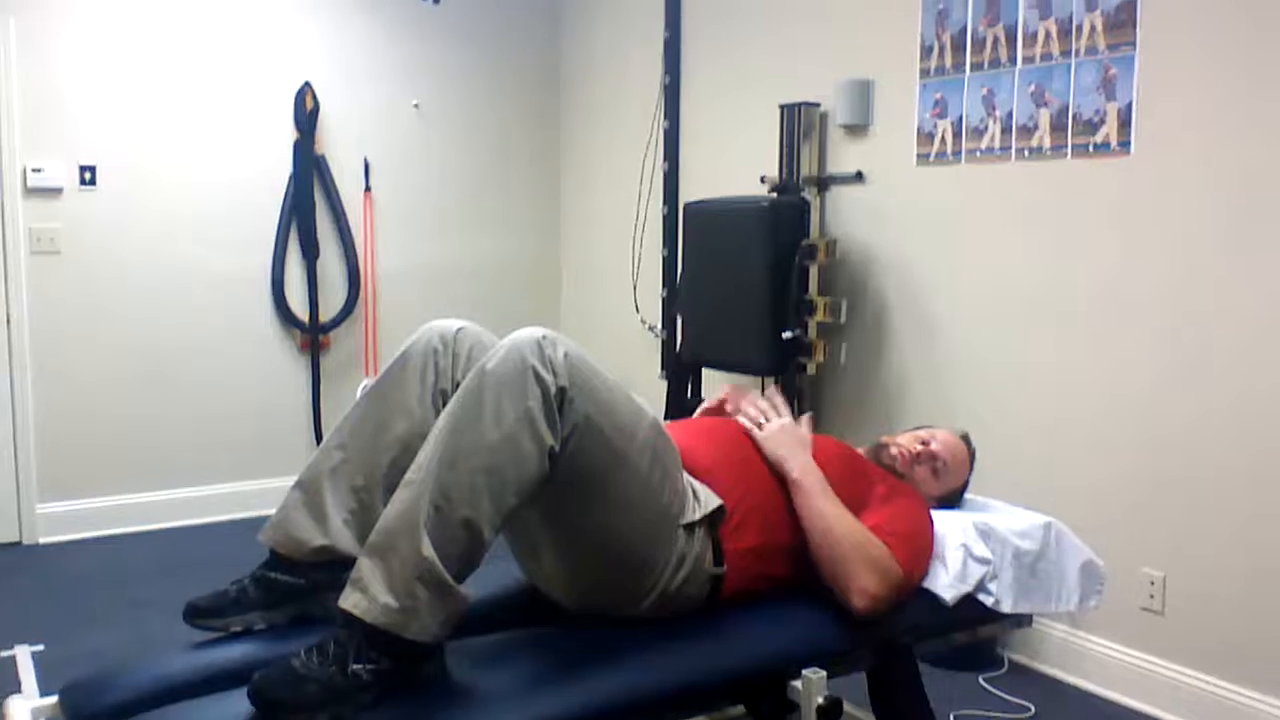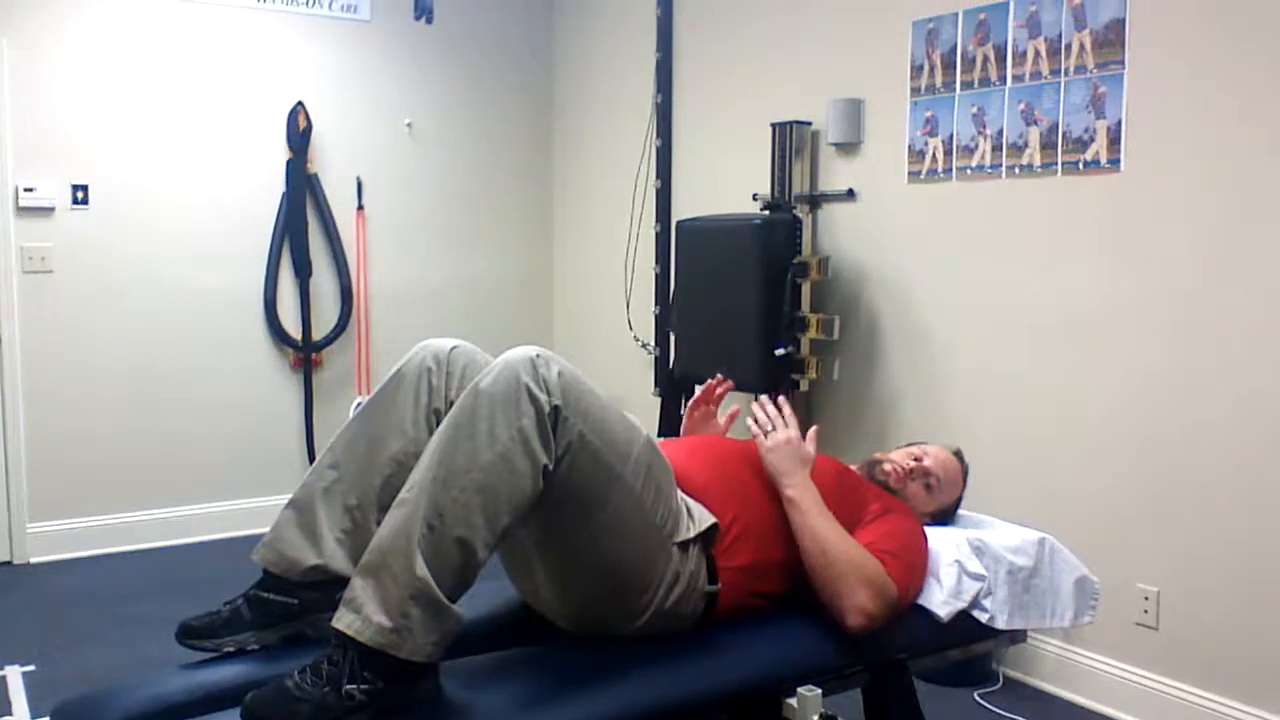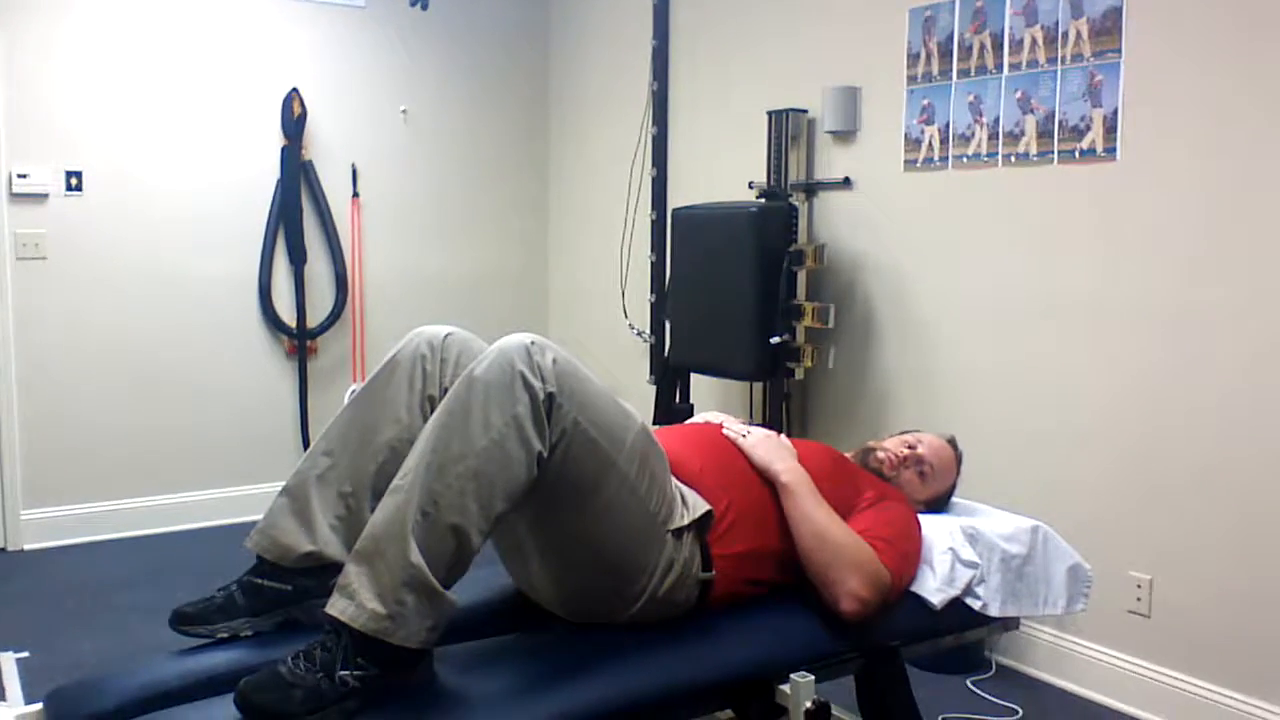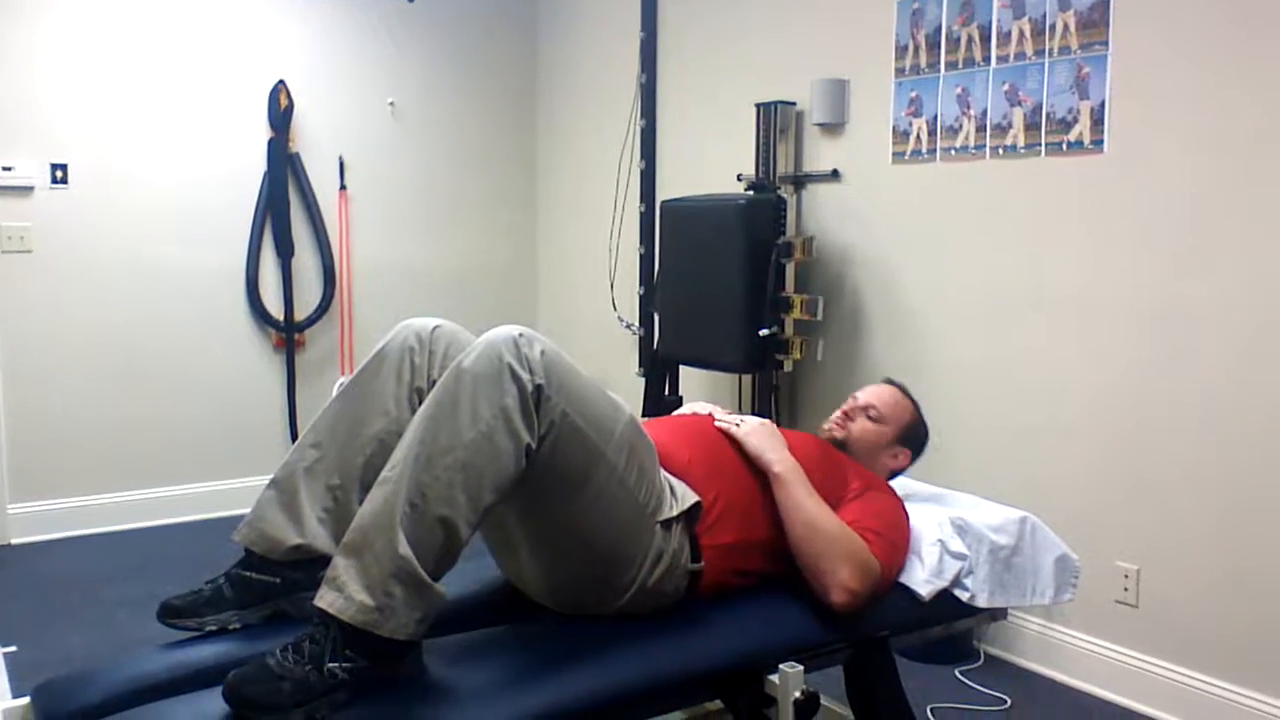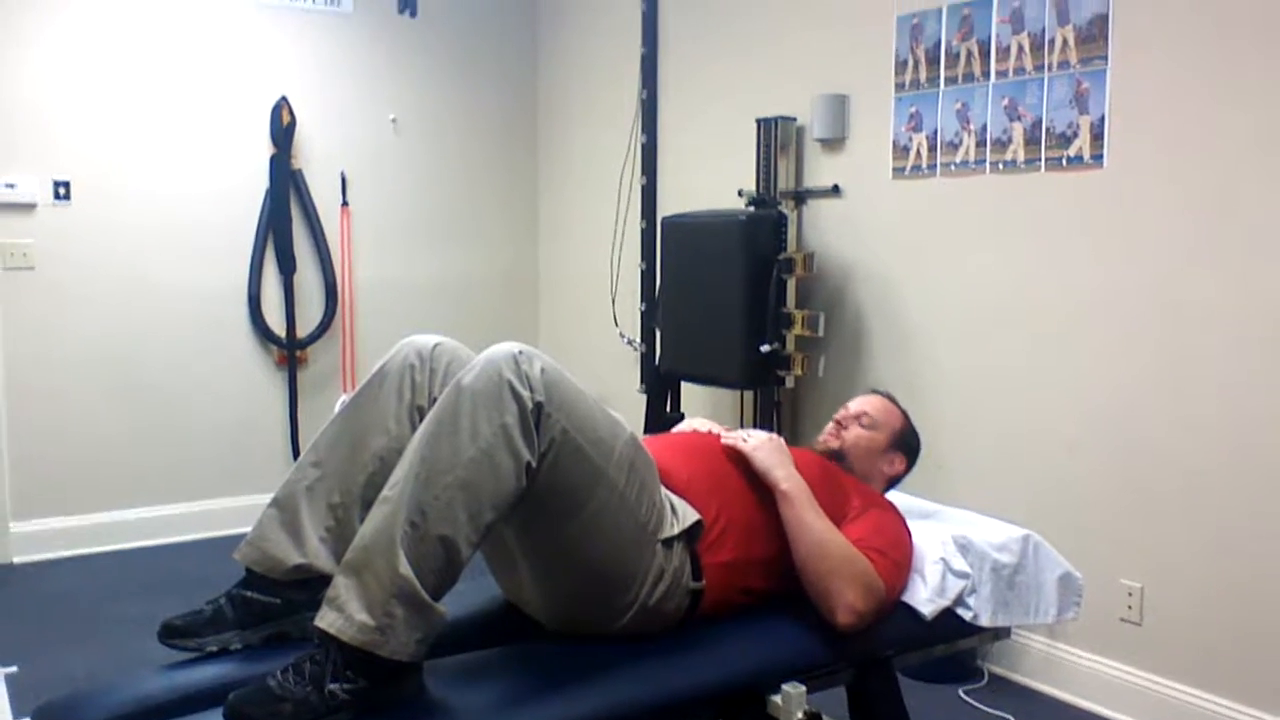
dt=0.5s
person 1, frame 1
left shoulder: (900, 511)
right shoulder: (796, 445)
left elbow: (863, 588)
left wrist: (795, 462)
right wrist: (703, 430)
left hip: (676, 543)
right hip: (578, 529)
left knee: (536, 360)
right knee: (450, 346)
left ankle: (389, 632)
right ankle: (308, 564)
person 1, frame 2
left shoulder: (895, 527)
right shoulder: (812, 466)
left elbow: (858, 606)
left wrist: (793, 479)
right wrist: (695, 441)
left hip: (669, 561)
right hip: (576, 548)
left knee: (530, 377)
right knee: (444, 365)
left ankle: (383, 651)
right ankle: (302, 585)
person 1, frame 3
left shoulder: (887, 515)
right shoulder: (792, 453)
left elbow: (853, 592)
left wrist: (785, 470)
right wrist: (705, 435)
left hip: (665, 546)
right hip: (566, 532)
left knee: (525, 365)
right knee: (439, 351)
left ankle: (377, 636)
right ankle: (294, 570)
person 1, frame 4
left shoulder: (873, 500)
right shoulder: (766, 442)
left elbow: (842, 584)
left wrist: (777, 460)
right wrist: (690, 426)
left hip: (658, 538)
right hip: (552, 527)
left knee: (513, 356)
right knee: (427, 344)
left ankle: (366, 629)
right ankle: (285, 561)
person 1, frame 5
left shoulder: (871, 514)
right shoulder: (762, 453)
left elbow: (849, 605)
left wrist: (785, 475)
right wrist: (676, 441)
left hip: (658, 557)
right hip: (554, 545)
left knee: (512, 374)
right knee: (427, 360)
left ankle: (367, 651)
right ankle: (284, 584)
